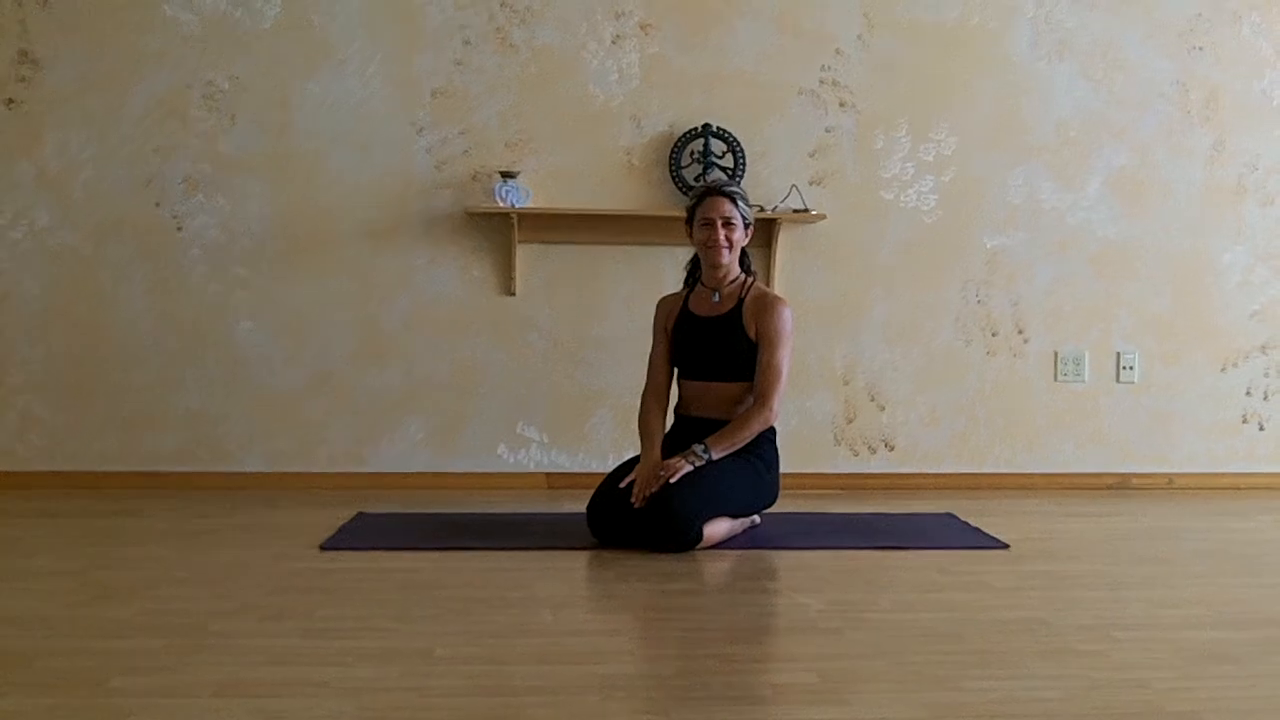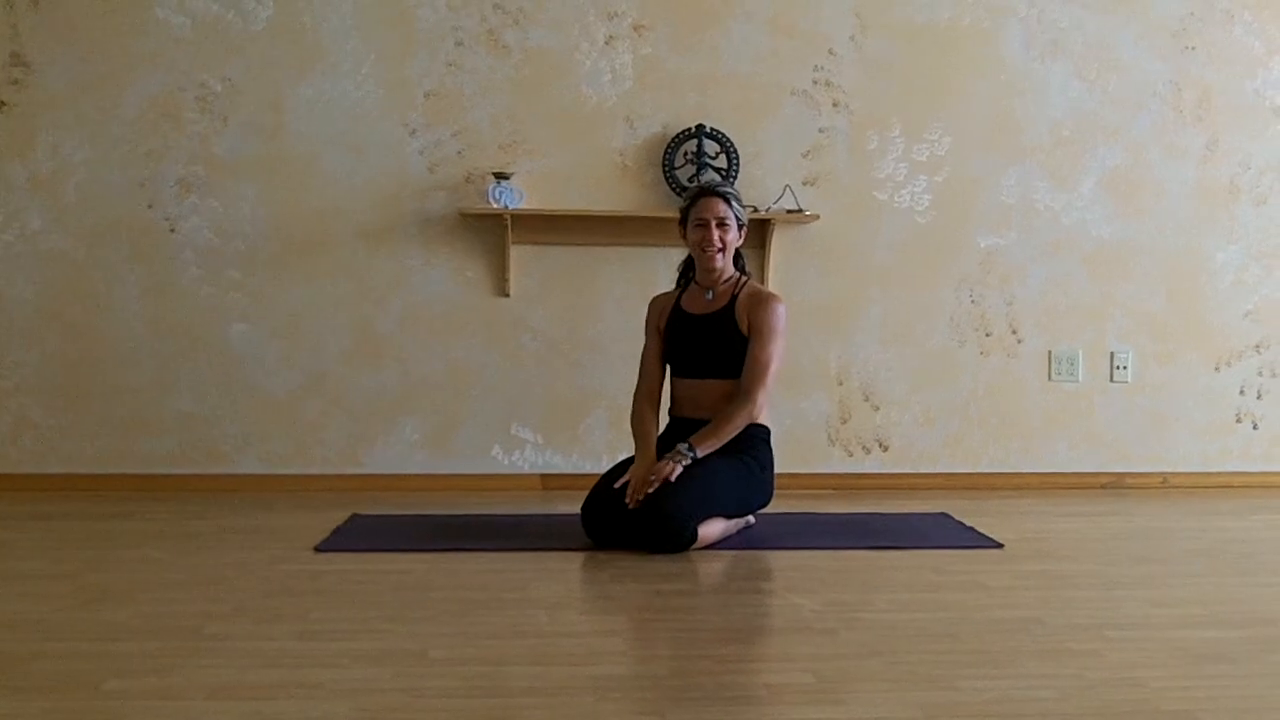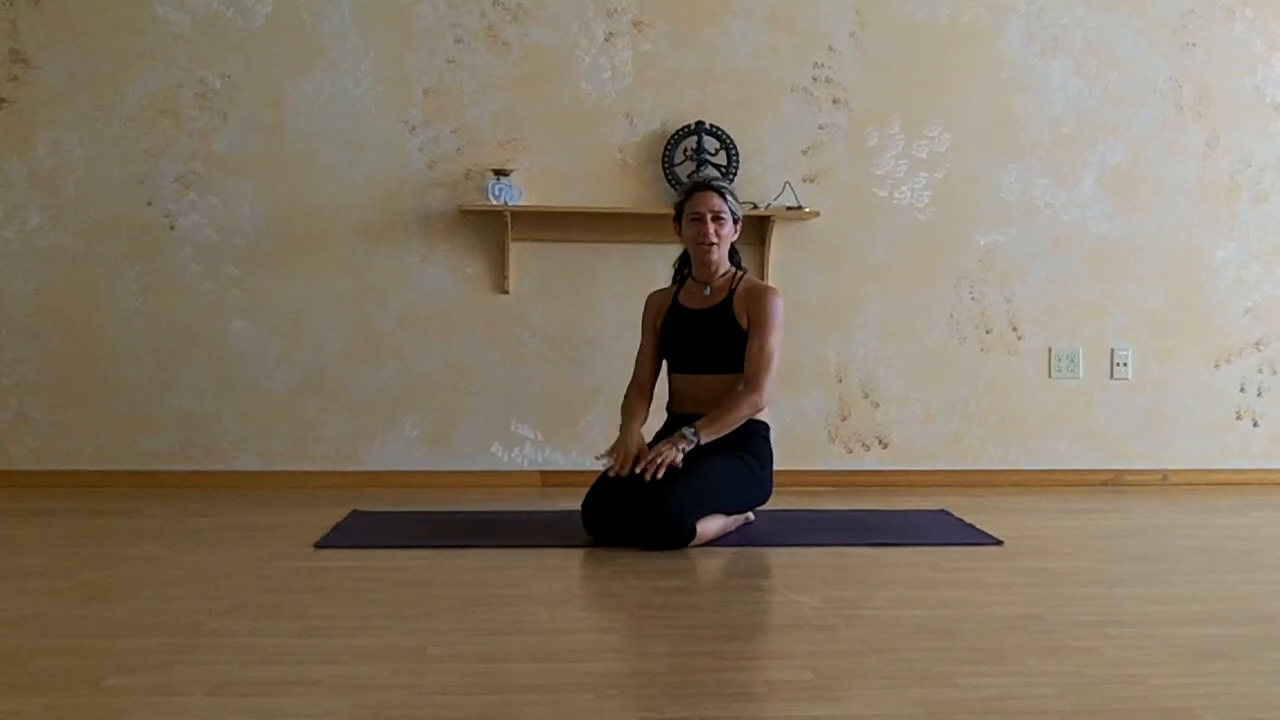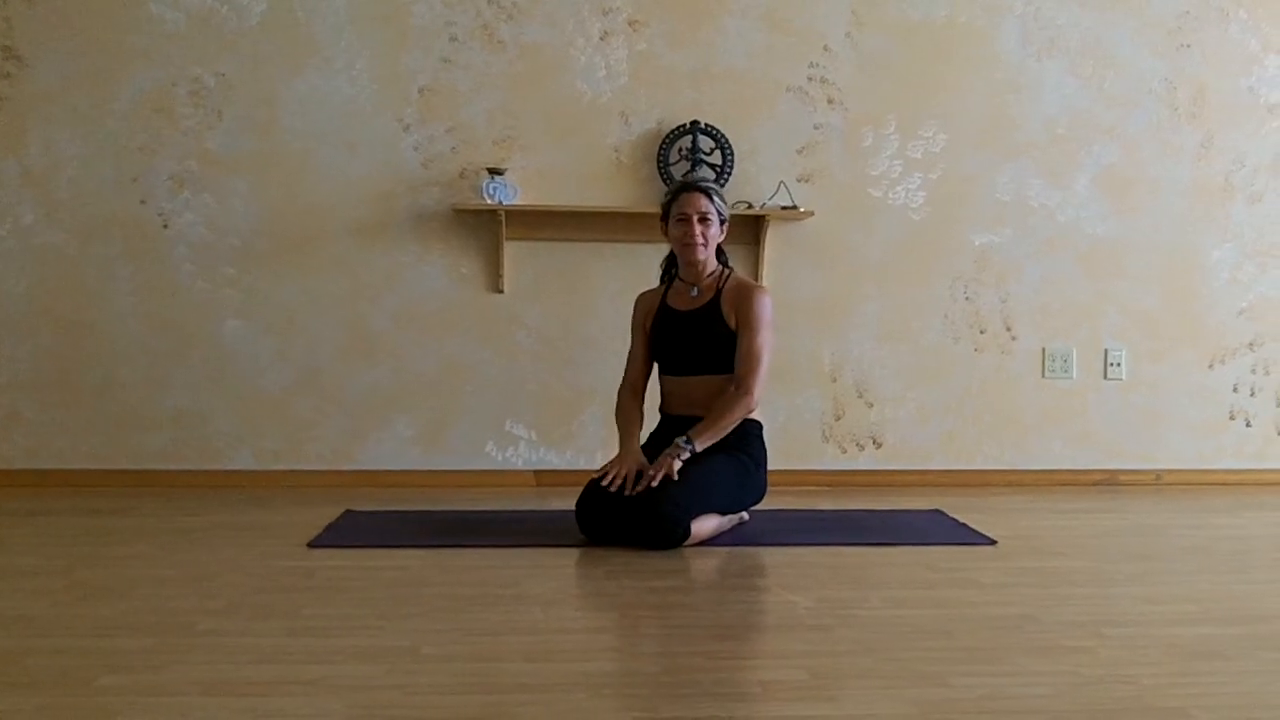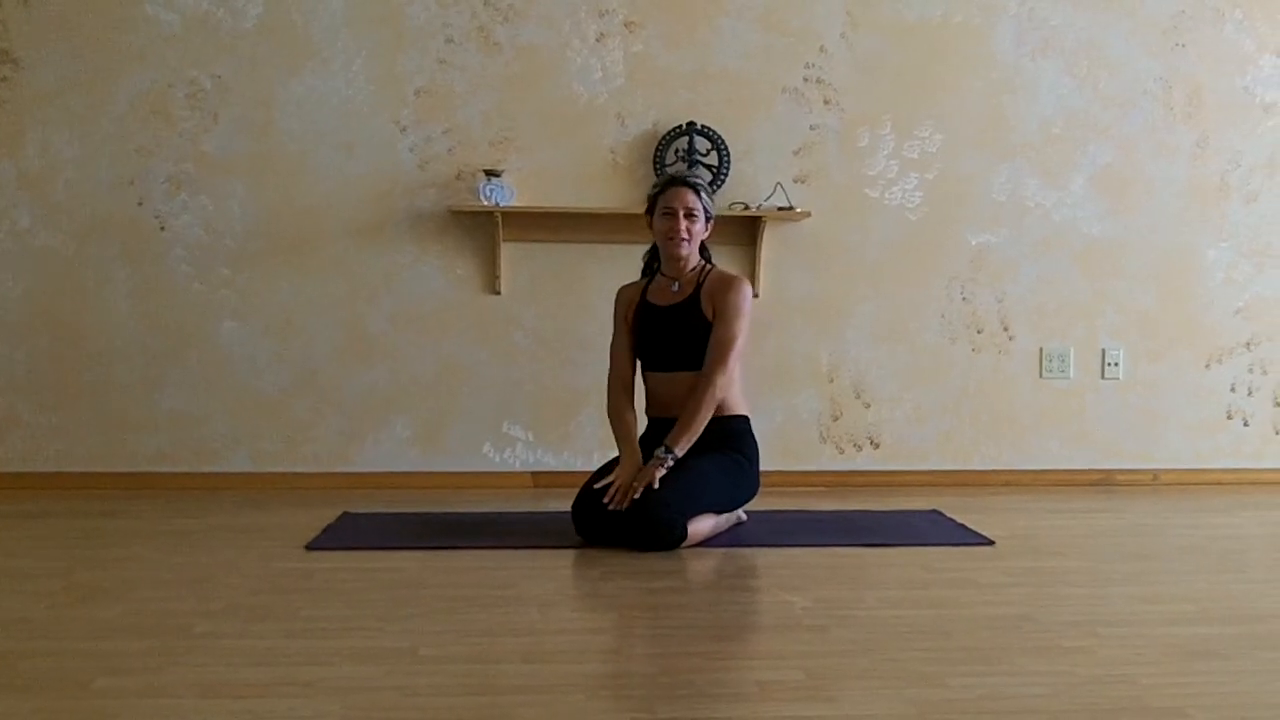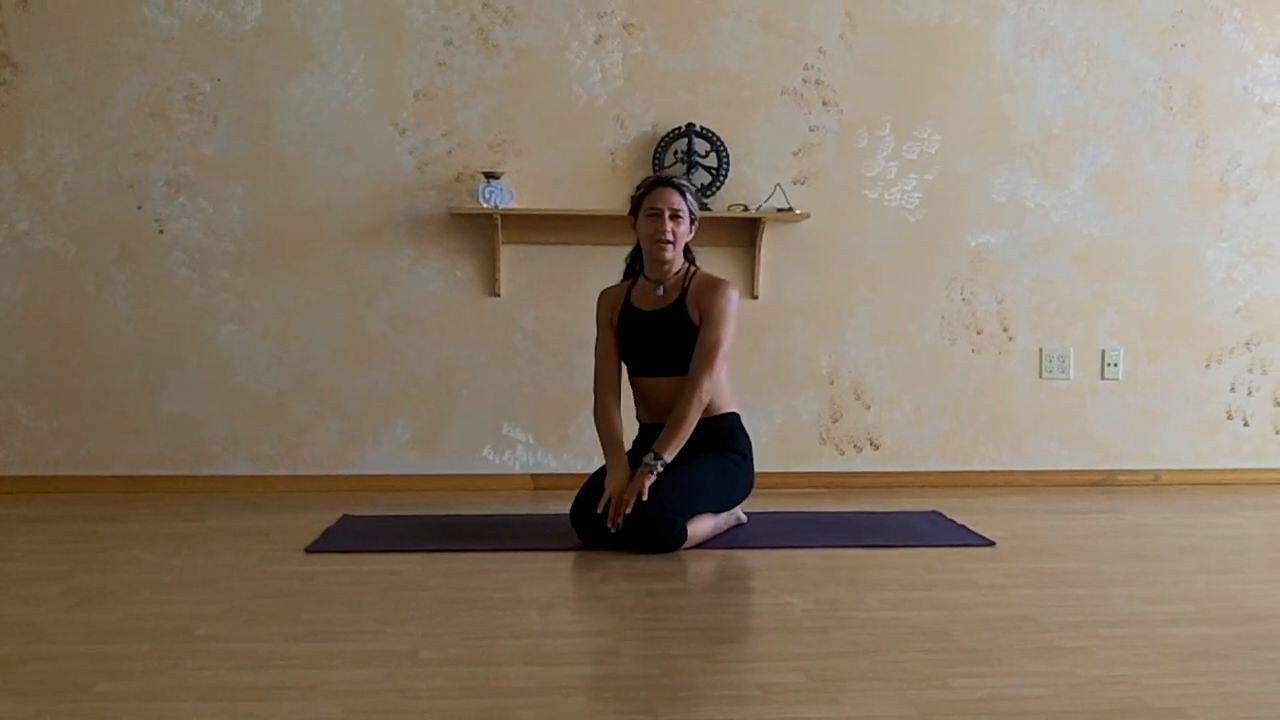
dt=0.4s
person 1, frame 1
left shoulder: (769, 308)
right shoulder: (670, 308)
left elbow: (766, 408)
right elbow: (655, 395)
left wrist: (697, 456)
right wrist: (651, 456)
left hip: (745, 452)
right hip: (680, 440)
left knee: (670, 515)
right knee: (606, 514)
left ankle: (739, 520)
right ankle: (732, 519)
person 1, frame 2
left shoulder: (763, 305)
right shoulder: (663, 306)
left elbow: (752, 402)
right elbow: (647, 394)
left wrist: (684, 456)
right wrist: (647, 456)
left hip: (741, 451)
right hip: (676, 440)
left knee: (665, 517)
right knee: (599, 515)
left ankle: (734, 518)
right ankle: (724, 520)
person 1, frame 3
left shoulder: (761, 298)
right shoulder: (659, 303)
left elbow: (756, 394)
right elbow: (641, 386)
left wrist: (688, 439)
right wrist: (629, 434)
left hip: (740, 445)
right hip: (673, 438)
left knee: (662, 515)
right knee: (599, 512)
left ankle: (734, 516)
right ankle: (723, 517)
person 1, frame 4
left shoulder: (748, 297)
right shoulder: (648, 304)
left elbow: (747, 395)
right elbow: (632, 388)
left wrist: (684, 449)
right wrist: (630, 448)
left hip: (734, 447)
right hip: (666, 440)
left knee: (658, 515)
right knee: (594, 513)
left ankle: (728, 514)
right ankle: (717, 514)
person 1, frame 5
left shoulder: (729, 289)
right shoulder: (629, 297)
left elbow: (714, 384)
right elbow: (619, 389)
left wrist: (664, 460)
right wrist: (631, 457)
left hip: (724, 443)
right hip: (657, 439)
left knee: (651, 518)
right knee: (590, 515)
left ankle: (724, 515)
right ankle: (712, 512)
person 1, frame 6
left shoulder: (715, 293)
right shoulder: (612, 300)
left elbow: (700, 390)
right elbow: (606, 395)
left wrist: (652, 467)
right wrist: (618, 467)
left hip: (718, 444)
right hip: (651, 442)
left knee: (650, 521)
right knee: (590, 518)
left ankle: (722, 514)
